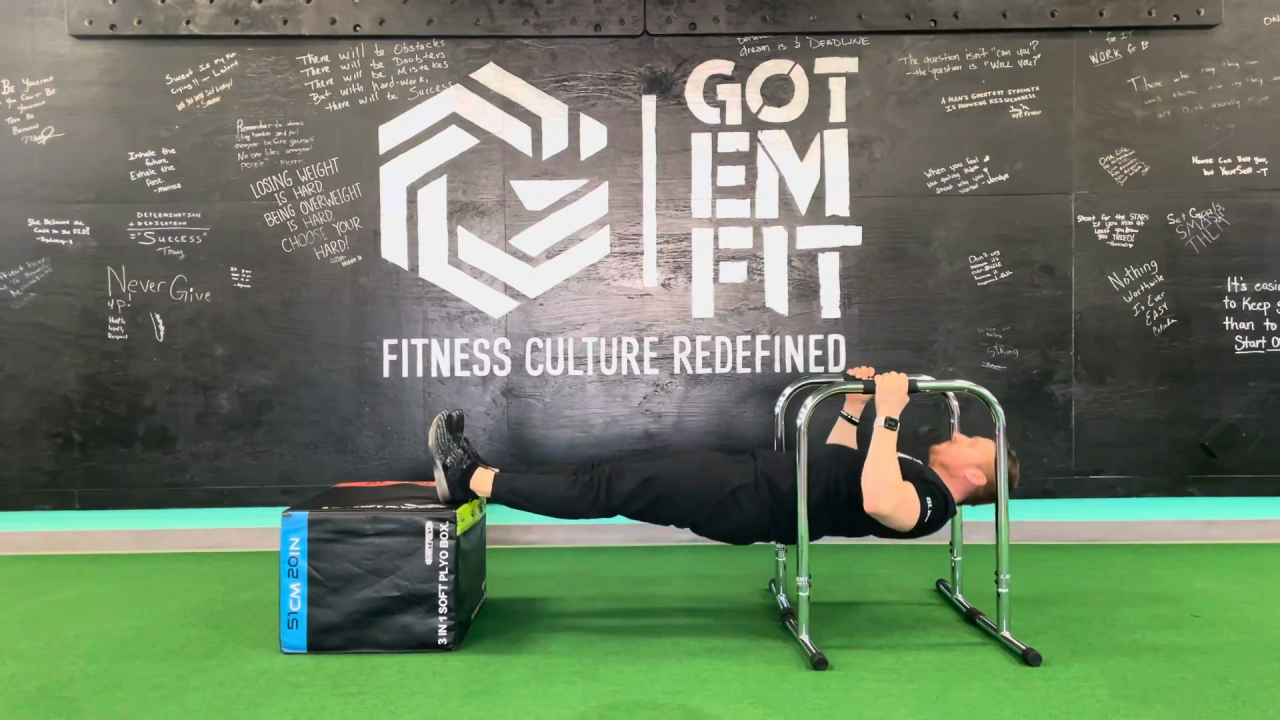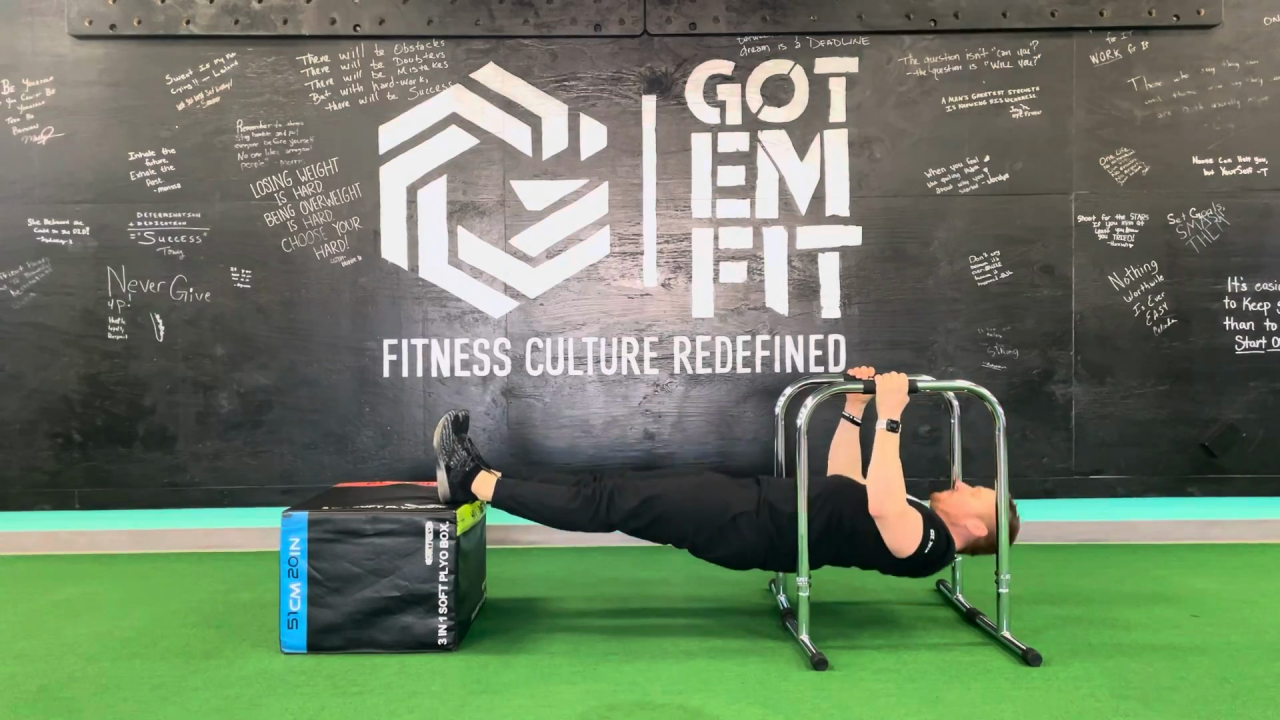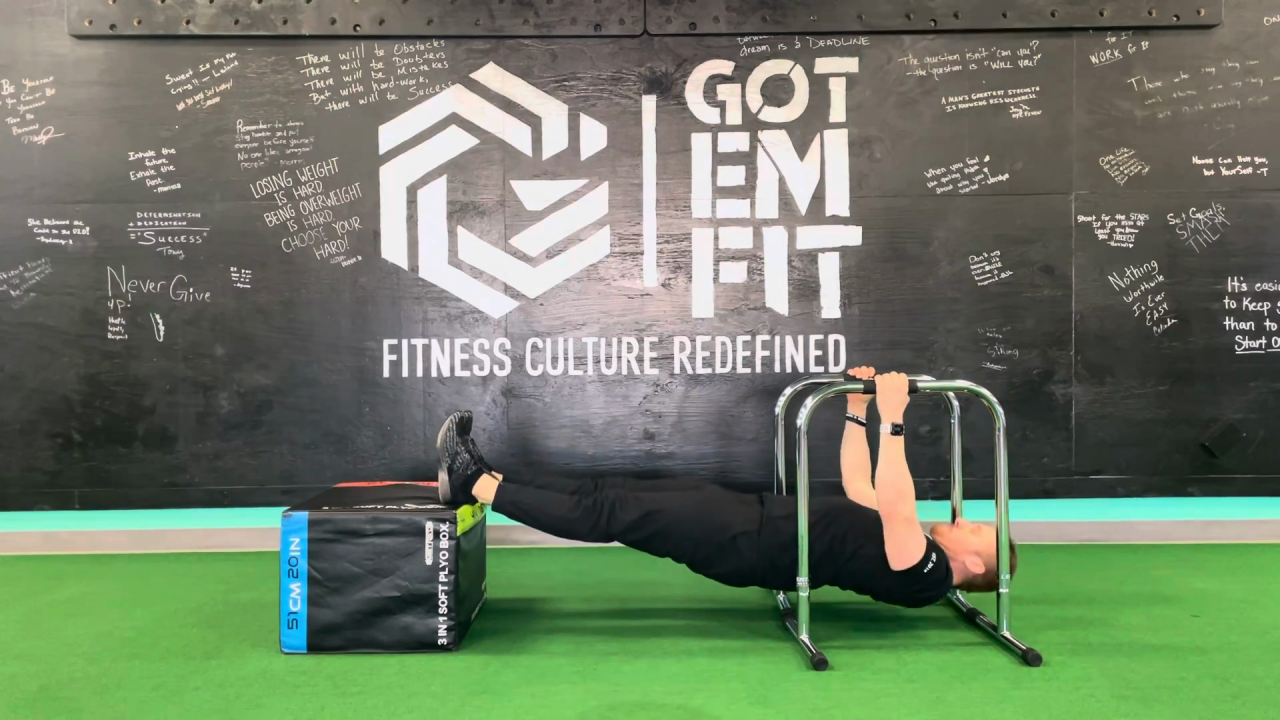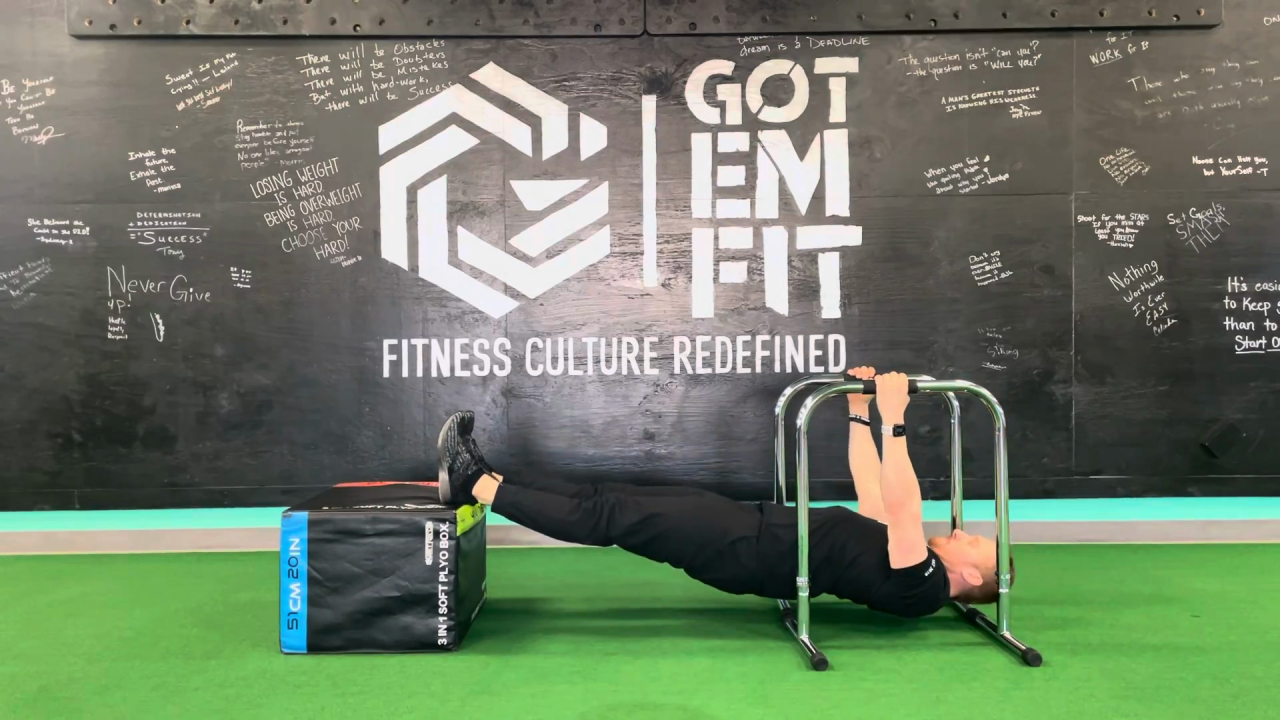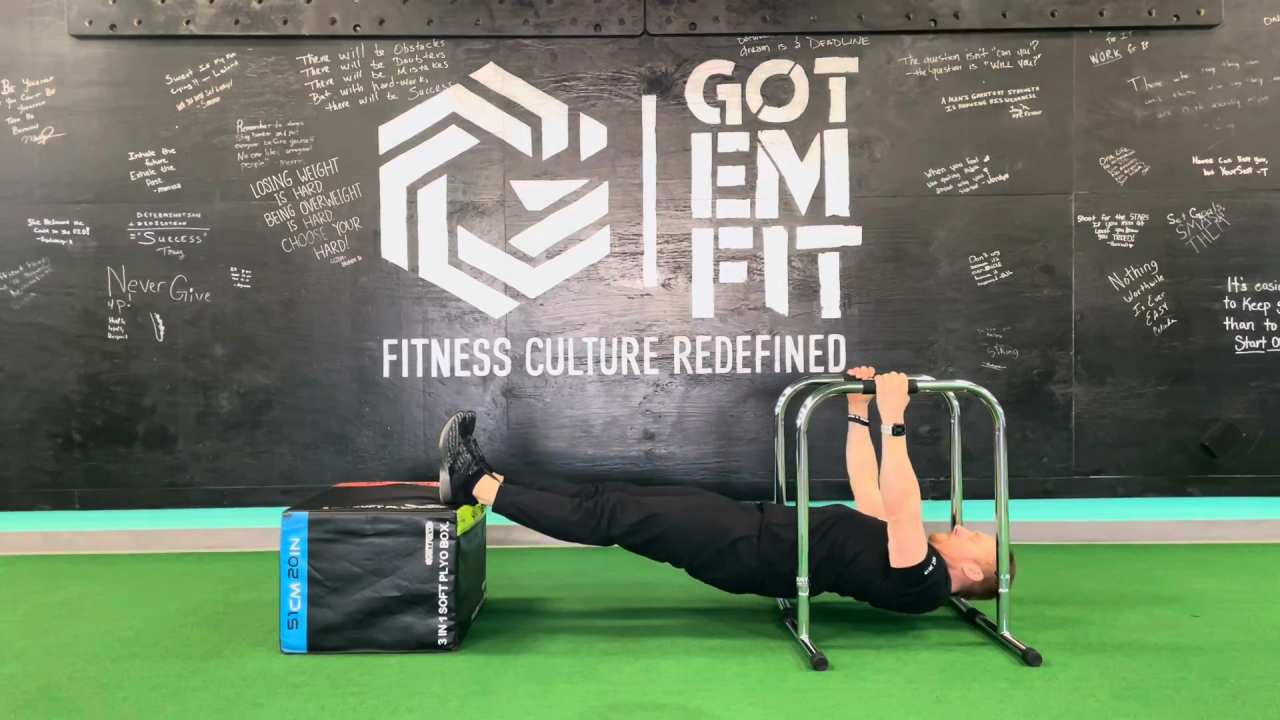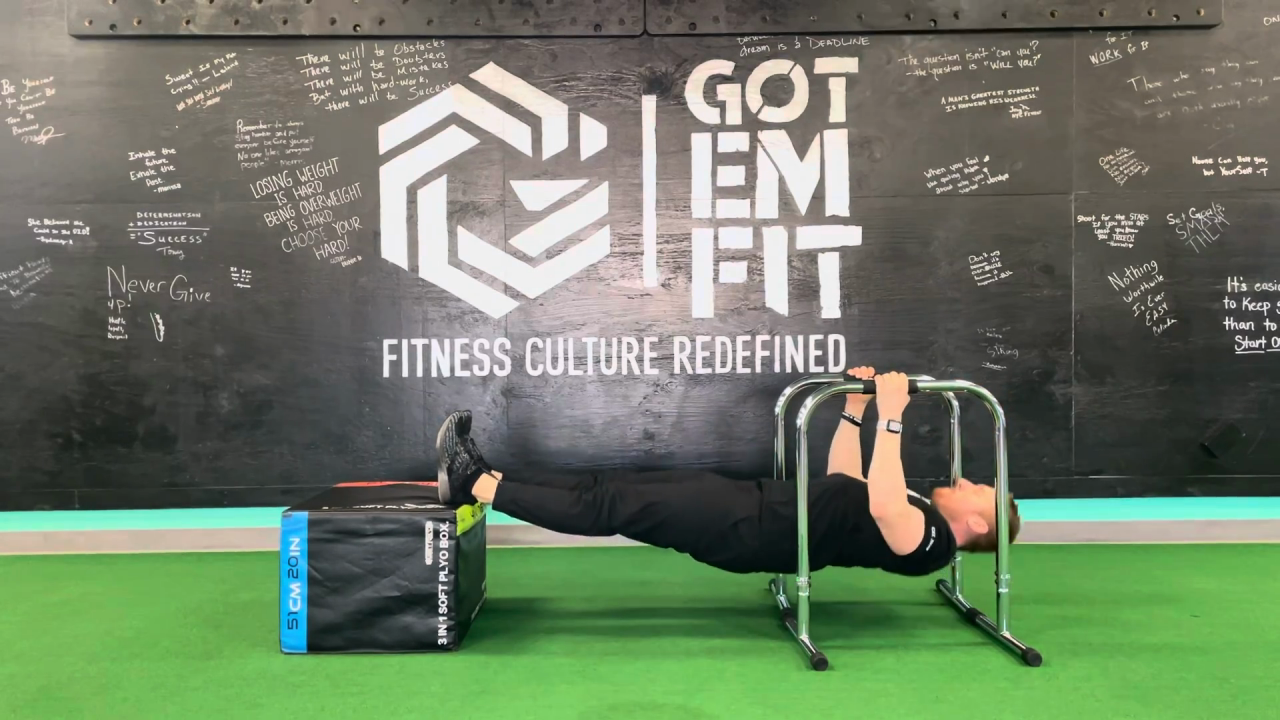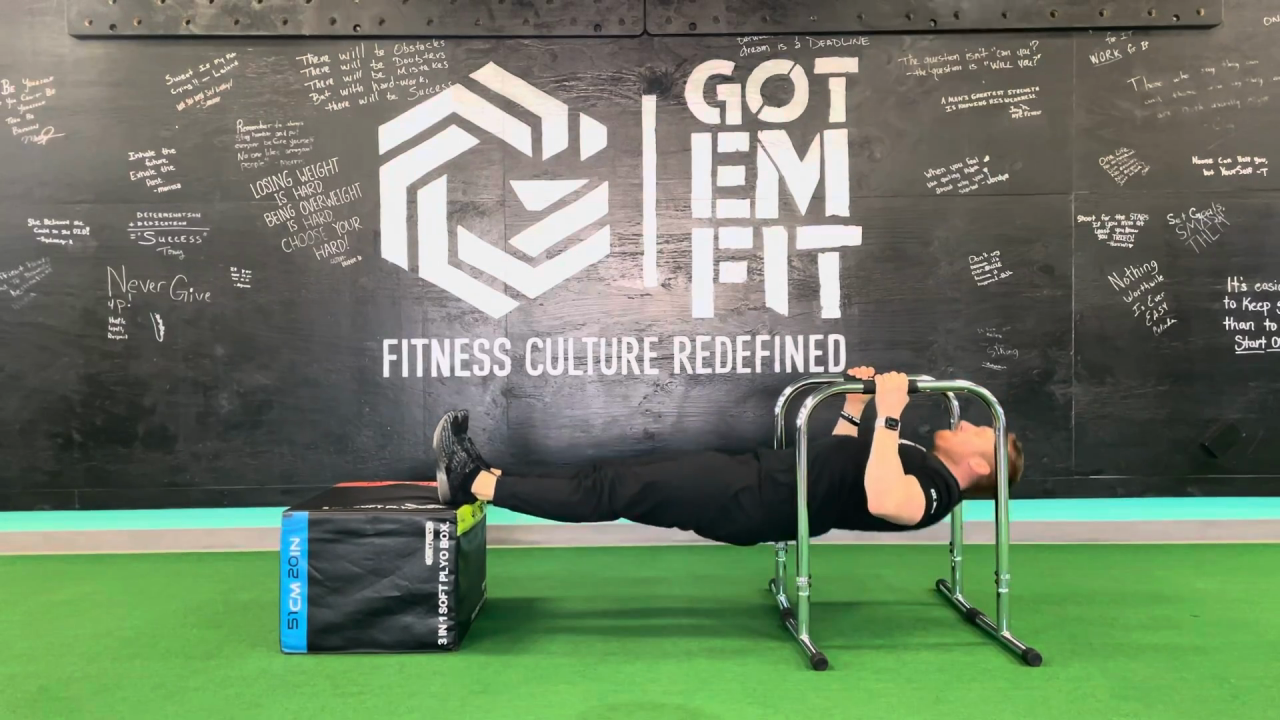
dt=0.3s
person 1, frame 1
left shoulder: (925, 503)
right shoulder: (918, 478)
left elbow: (874, 499)
left wrist: (887, 414)
right wrist: (856, 406)
left hip: (745, 500)
right hip: (750, 474)
left knee: (606, 490)
right knee: (610, 478)
left ankle: (472, 479)
right ankle: (477, 473)
person 1, frame 2
left shoulder: (924, 545)
right shoulder: (917, 523)
left elbow: (881, 507)
right elbow: (843, 481)
left wrist: (889, 419)
right wrist: (854, 409)
left hip: (747, 526)
right hip: (753, 499)
left knee: (605, 506)
right knee: (610, 490)
left ankle: (473, 481)
right ankle: (478, 476)
person 1, frame 3
left shoulder: (921, 573)
right shoulder: (917, 550)
left elbow: (893, 507)
right elbow: (858, 488)
left wrist: (893, 419)
right wrist: (857, 411)
left hip: (747, 542)
right hip: (753, 512)
left knee: (606, 515)
right knee: (611, 497)
left ankle: (475, 483)
right ankle: (481, 477)
person 1, frame 4
left shoulder: (919, 586)
right shoulder: (908, 557)
left elbow: (904, 505)
right elbow: (873, 489)
left wrist: (894, 419)
right wrist: (860, 411)
left hip: (746, 551)
right hip: (750, 524)
left knee: (607, 519)
right knee: (610, 500)
left ankle: (476, 484)
right ankle: (483, 477)
person 1, frame 5
left shoulder: (920, 582)
right shoulder: (912, 556)
left elbow: (900, 505)
right elbow: (867, 487)
left wrist: (894, 420)
right wrist: (859, 413)
left hip: (745, 550)
right hip: (750, 521)
left knee: (606, 519)
right knee: (610, 501)
left ankle: (477, 484)
right ankle: (481, 479)
person 1, frame 6
left shoulder: (926, 541)
right shoulder: (920, 513)
left elbow: (881, 505)
right elbow: (841, 479)
left wrist: (891, 419)
right wrist: (855, 408)
left hip: (749, 529)
right hip: (750, 503)
left knee: (605, 510)
right knee: (610, 489)
left ankle: (476, 484)
right ankle: (481, 476)
person 1, frame 7
left shoulder: (932, 491)
right shoulder: (919, 468)
left elbow: (879, 499)
left wrist: (888, 414)
right wrist: (856, 406)
left hip: (750, 501)
right hip: (752, 474)
left knee: (609, 494)
right knee: (611, 477)
left ankle: (476, 483)
right ankle: (480, 476)
